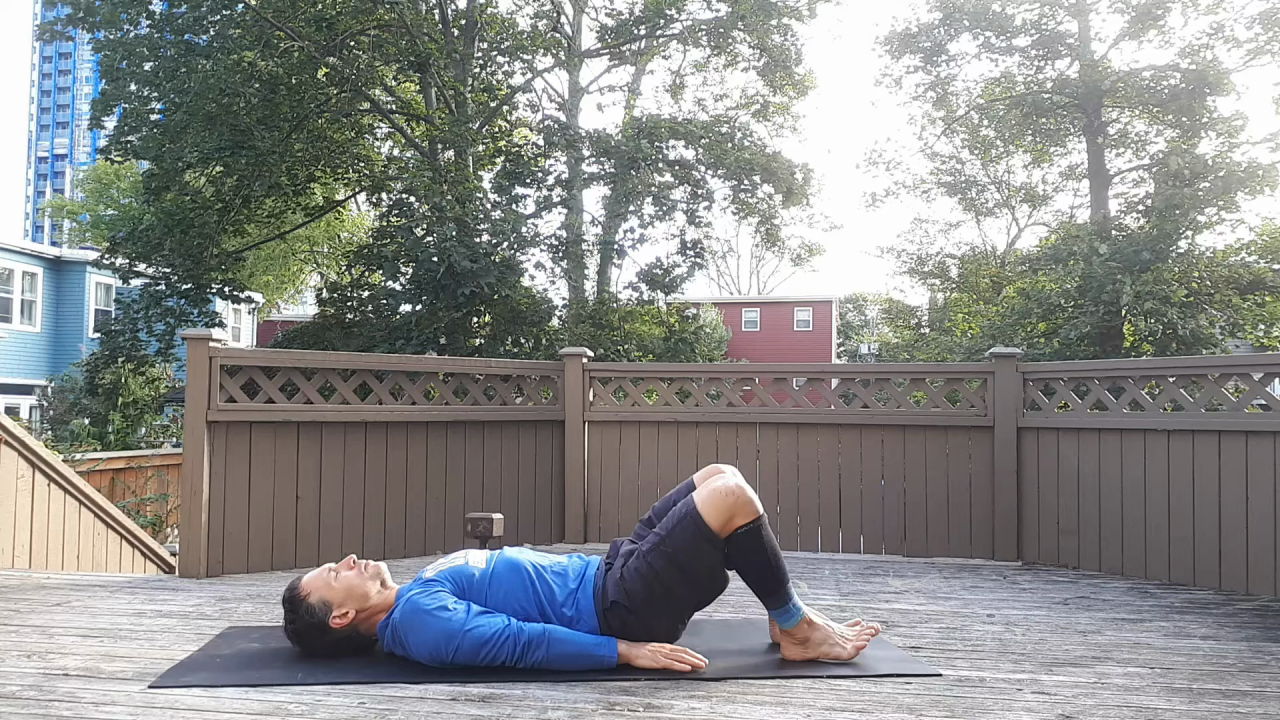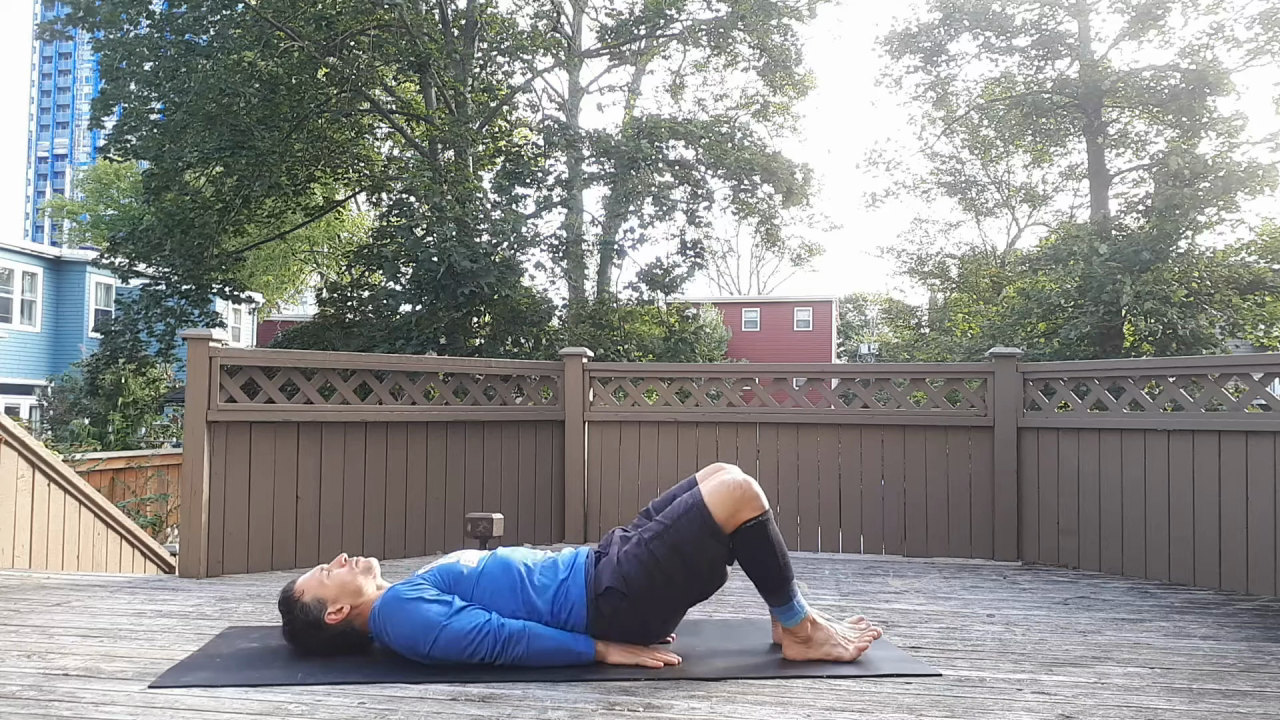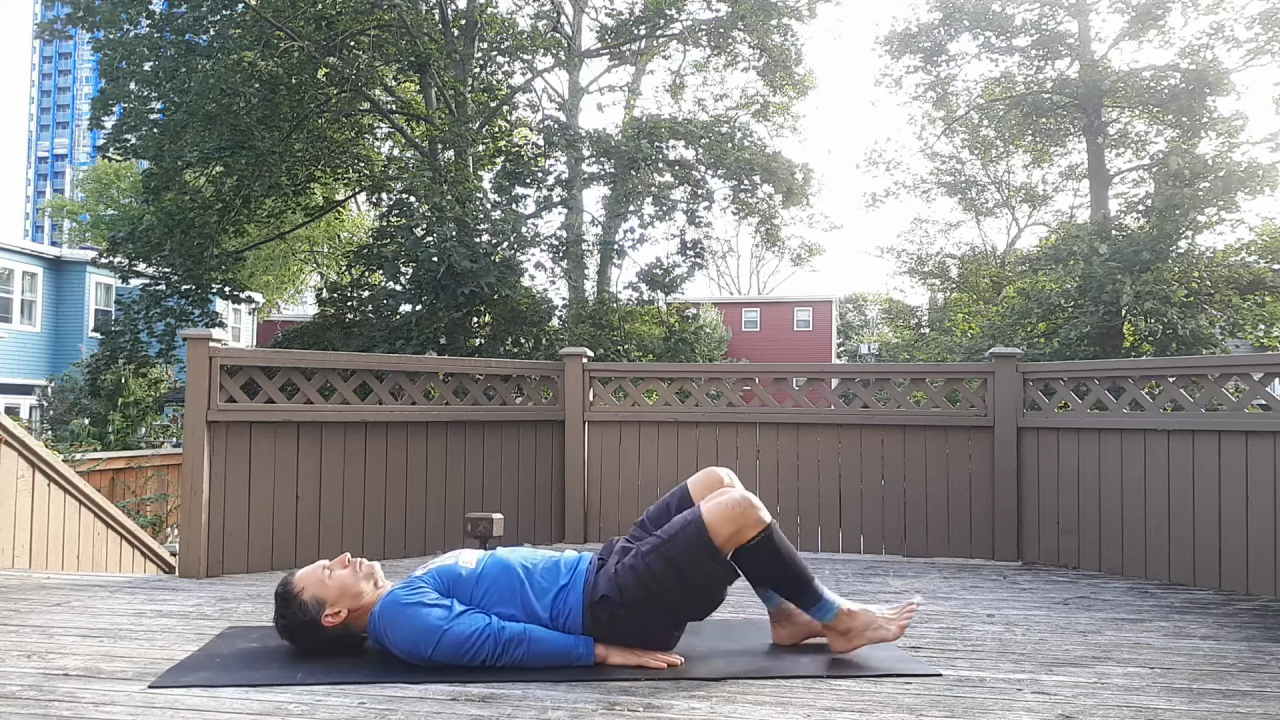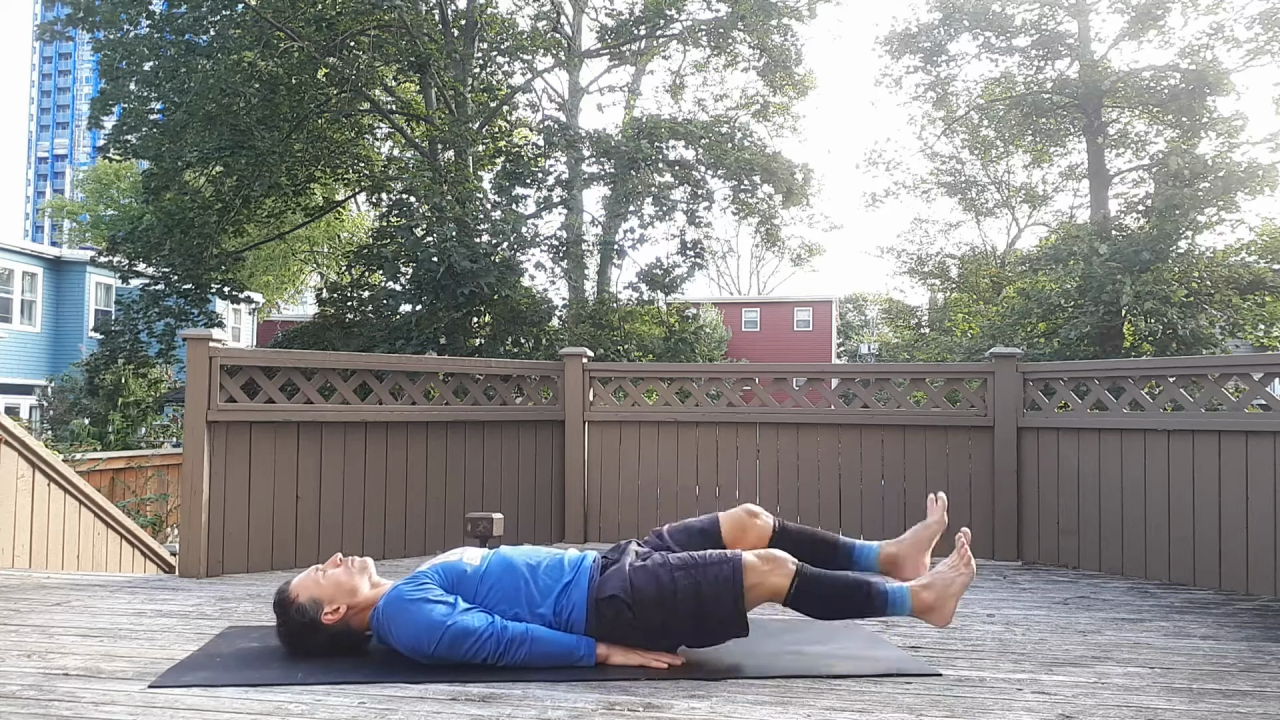
dt=0.4s
person 1, frame 1
left shoulder: (414, 596)
right shoulder: (417, 621)
right elbow: (520, 643)
right wrist: (628, 649)
left hip: (604, 572)
right hip: (621, 606)
left knee: (719, 475)
right knee: (732, 497)
left ankle: (788, 617)
right ankle: (800, 630)
person 1, frame 2
left shoulder: (407, 596)
right shoulder: (404, 618)
right elbow: (504, 640)
right wrist: (604, 648)
left hip: (599, 569)
right hip: (613, 600)
left knee: (722, 475)
right knee: (739, 492)
left ankle: (793, 617)
right ankle: (801, 631)
person 1, frame 3
left shoulder: (403, 594)
right shoulder: (401, 621)
right elbow: (499, 641)
right wrist: (604, 649)
left hip: (598, 571)
right hip: (607, 604)
left knee: (717, 481)
right knee: (738, 510)
left ankle: (788, 616)
right ankle: (835, 619)
person 1, frame 4
left shoulder: (408, 592)
right shoulder: (404, 616)
right elbow: (500, 639)
right wrist: (607, 650)
left hip: (609, 569)
right hip: (613, 603)
left knee: (752, 524)
right knee: (771, 569)
left ankle: (888, 557)
right ankle: (916, 596)
